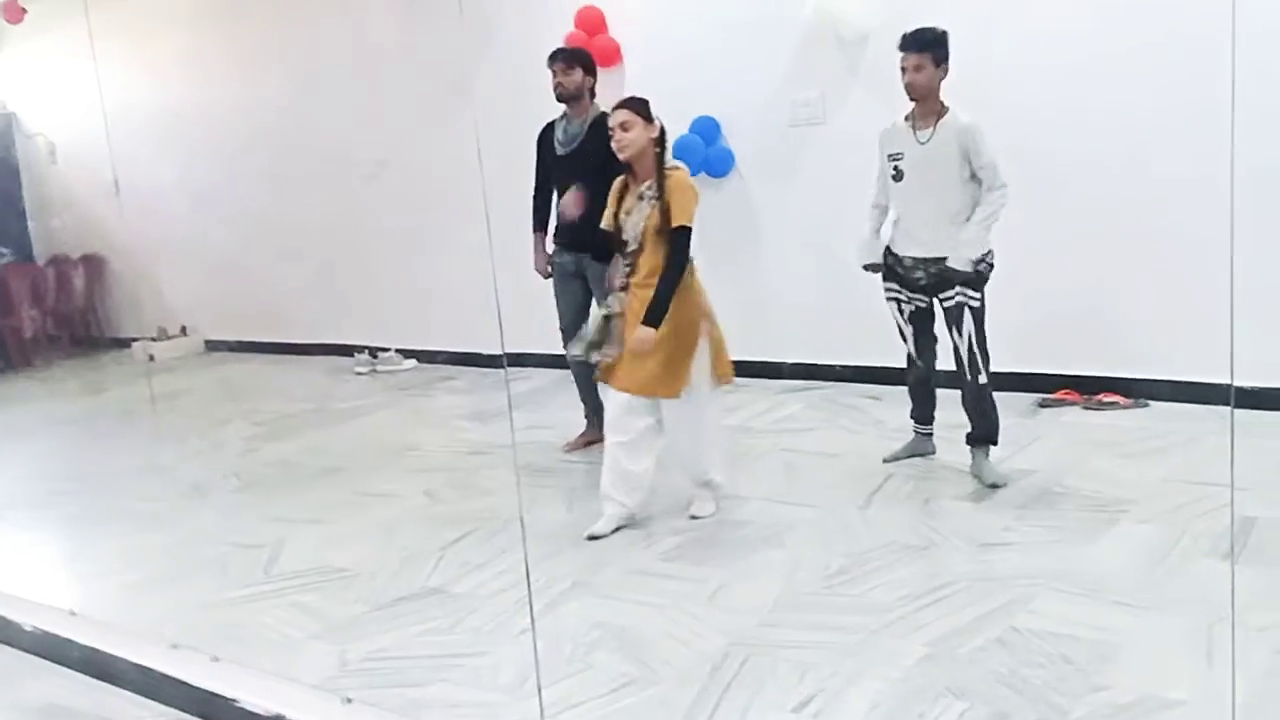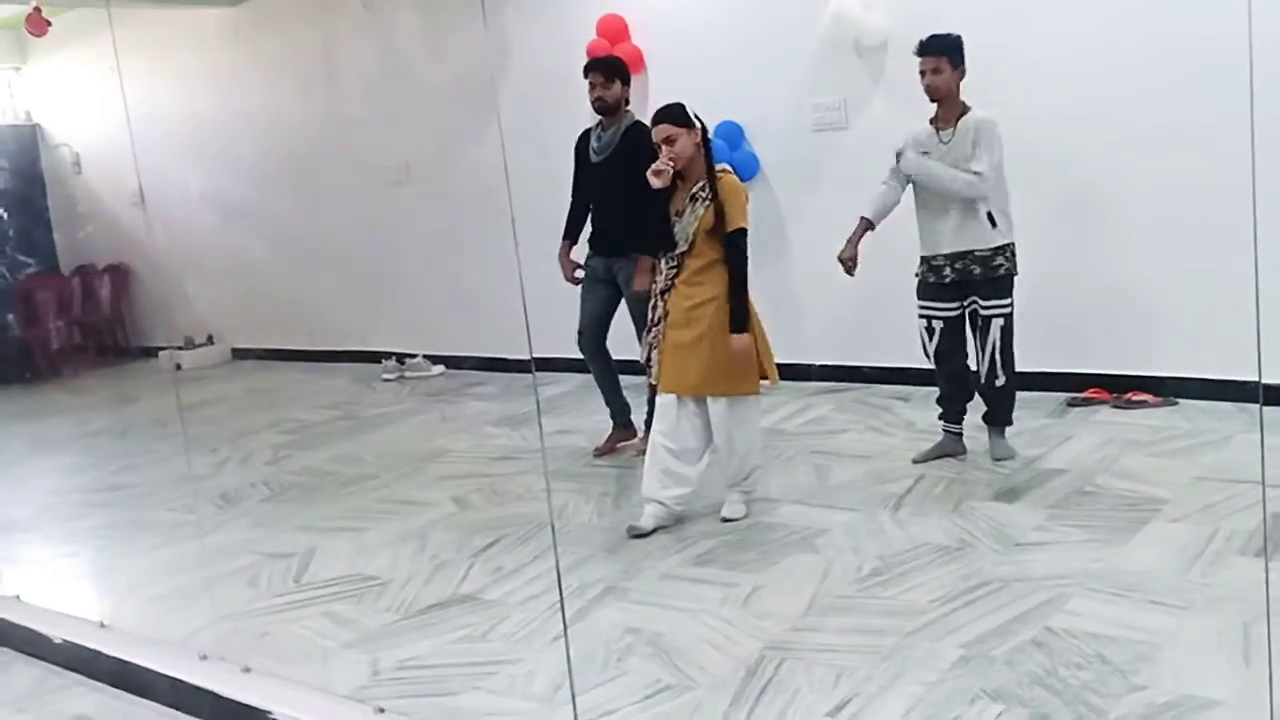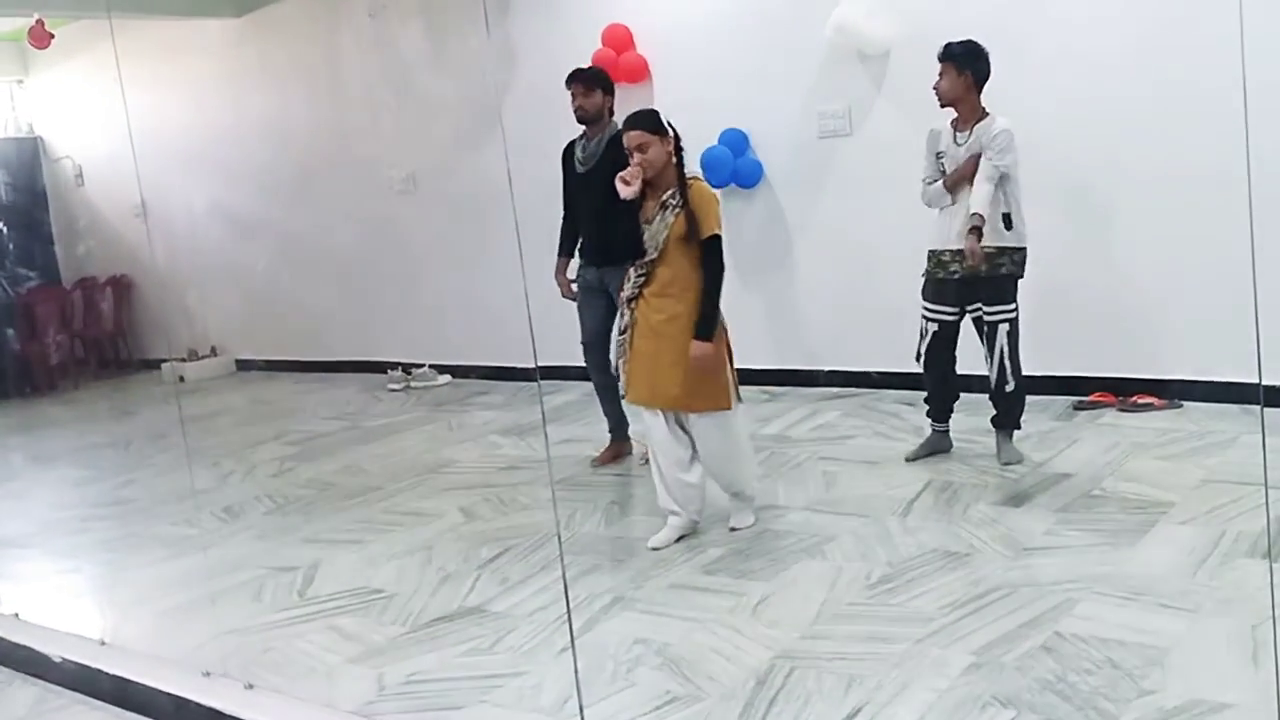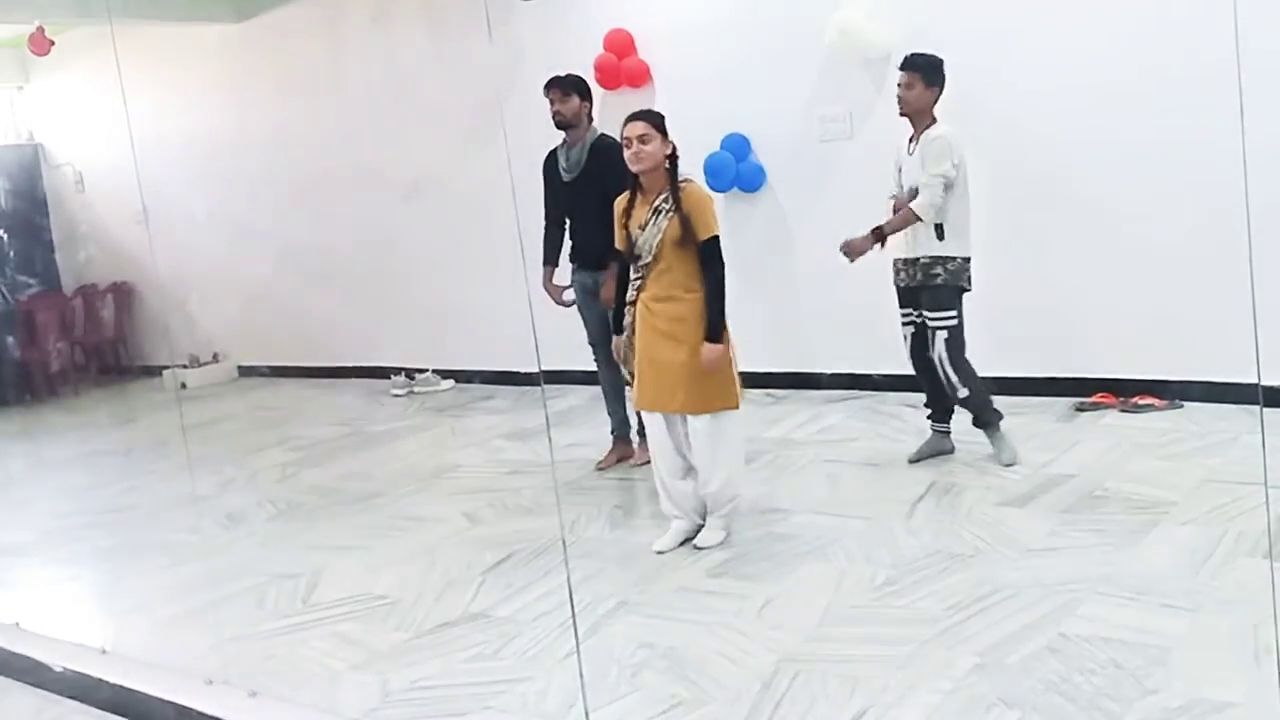
dt=0.7s
person 1, frame 1
left shoulder: (675, 183)
right shoulder: (620, 188)
left elbow: (677, 258)
left wrist: (654, 321)
left hip: (675, 313)
right hip: (633, 311)
left knee: (685, 408)
right knee: (625, 412)
left ankle: (706, 487)
right ankle: (620, 504)
person 1, frame 2
left shoulder: (725, 185)
right shoulder: (670, 188)
left elbow: (737, 259)
left wrist: (741, 325)
right wrist: (655, 193)
left hip: (721, 312)
right hip: (678, 314)
left knee: (730, 408)
right knee: (673, 413)
left ankle: (740, 490)
right ankle: (663, 502)
person 1, frame 3
left shoulder: (696, 194)
right shoulder: (638, 197)
left elbow: (714, 266)
left wrist: (705, 332)
right wrist: (626, 202)
left hip: (690, 322)
right hip: (648, 326)
left knee: (710, 421)
right knee: (660, 426)
left ankle: (742, 495)
right ankle: (681, 512)
person 1, frame 4
left shoulder: (691, 196)
right shoulder: (625, 205)
left elbow: (714, 268)
left wrist: (716, 334)
right wrist: (619, 329)
left hip: (693, 324)
right hip: (649, 328)
left knee: (706, 425)
right knee: (663, 429)
left ankle: (718, 514)
right ankle: (684, 515)
person 2, frame 1
left shoulder: (963, 131)
right shoulder: (890, 135)
left elbow: (996, 191)
left wrist: (966, 254)
right wrist: (872, 244)
left hip: (956, 265)
right hip: (903, 263)
left knee: (971, 358)
right knee: (917, 355)
left ankle: (980, 453)
right ankle: (922, 434)
person 2, frame 2
left shoulder: (982, 127)
right shoulder: (918, 138)
left elbow: (977, 185)
right elbow: (892, 187)
left wrist: (916, 165)
right wrist: (857, 234)
left hip: (987, 256)
right hip: (937, 260)
left knee: (994, 350)
right knee: (943, 351)
left ankle: (998, 429)
right ankle: (952, 433)
person 2, frame 3
left shoulder: (998, 132)
right shoulder: (936, 136)
left elbow: (985, 184)
left wrist: (974, 234)
right wrist: (957, 177)
left hip: (994, 258)
right hip: (944, 258)
left knee: (1002, 351)
right knee: (934, 349)
left ankle: (1005, 434)
right ankle: (939, 430)
person 2, frame 4
left shoulder: (942, 139)
right shoulder: (904, 147)
left elbow: (929, 203)
left wrist: (873, 237)
right wrist: (903, 203)
left hip: (943, 262)
right hip: (910, 263)
left knee: (944, 352)
right knee: (921, 354)
left ankle: (993, 428)
right ankle: (941, 432)
person 3, frame 1
left shoulder: (607, 129)
right shoulder: (548, 134)
left wrist: (618, 251)
right wrist: (540, 245)
left hip: (605, 253)
right hip: (566, 252)
right knee: (573, 338)
right ankle: (594, 422)
person 3, frame 2
left shoulder: (642, 139)
right shoulder: (585, 141)
left elbow: (656, 206)
left wrist: (646, 265)
right wrist: (565, 250)
left hip: (635, 259)
right hip: (598, 259)
right knee: (589, 339)
left ankle: (655, 426)
right ankle: (622, 423)
person 3, frame 3
left shoulder: (625, 148)
right shoulder: (571, 153)
left elbow: (640, 214)
right wrist: (562, 267)
left hip: (626, 267)
right hip: (590, 270)
right knee: (594, 353)
right ankle: (618, 437)
person 3, frame 4
left shoulder: (608, 150)
right shoulder: (553, 161)
right elbow: (554, 222)
right wrist: (548, 275)
right hip: (583, 273)
right knee: (603, 355)
left ankle: (646, 437)
right ankle: (621, 439)
